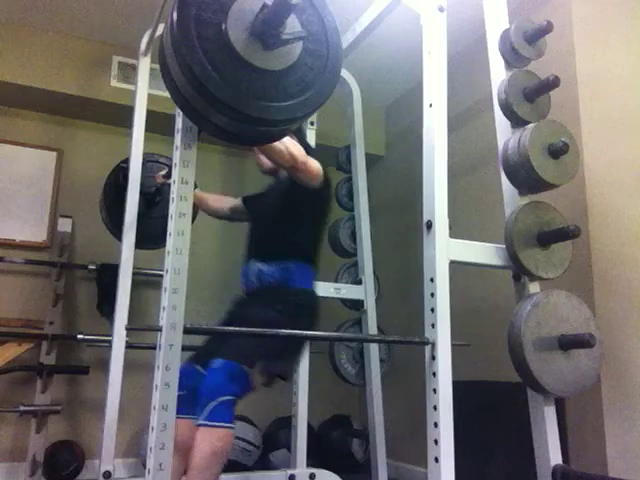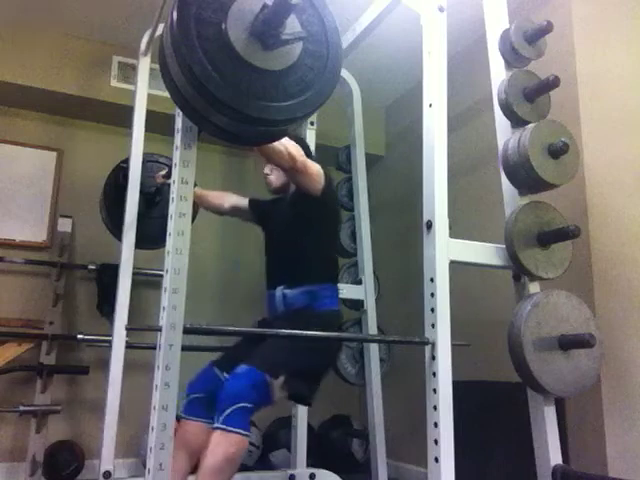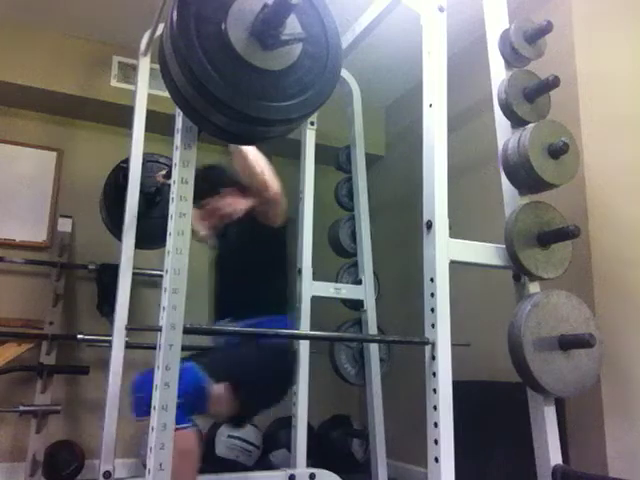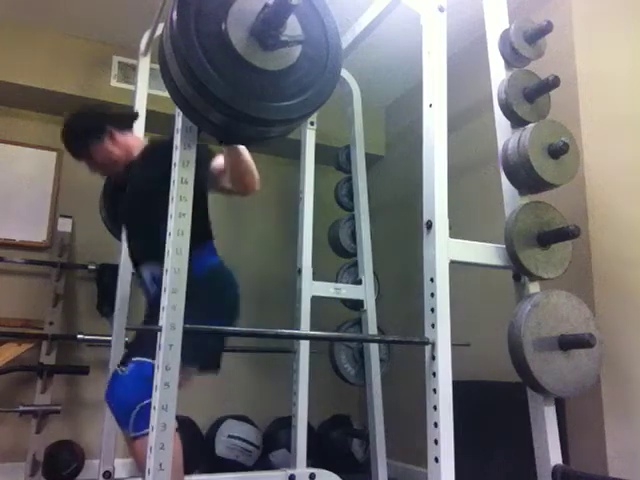
dt=0.3s
person 1, frame 1
left shoulder: (308, 182)
right shoulder: (268, 197)
left elbow: (294, 157)
right elbow: (224, 207)
left hip: (287, 303)
right hip: (254, 302)
left knee: (219, 388)
right knee: (189, 385)
person 1, frame 2
left shoulder: (316, 193)
right shoulder: (276, 209)
left elbow: (293, 159)
right elbow: (227, 204)
left hip: (311, 322)
right hip: (279, 322)
left knee: (238, 395)
right knee: (202, 392)
person 1, frame 3
left shoulder: (260, 223)
right shoulder: (229, 231)
left elbow: (268, 190)
right elbow: (203, 229)
left hip: (266, 353)
right hip: (236, 348)
right knee: (148, 388)
person 1, frame 4
left shoulder: (170, 155)
right shoulder: (131, 177)
left elbow: (245, 182)
left hip: (203, 295)
left knee: (136, 395)
right knee: (125, 393)
